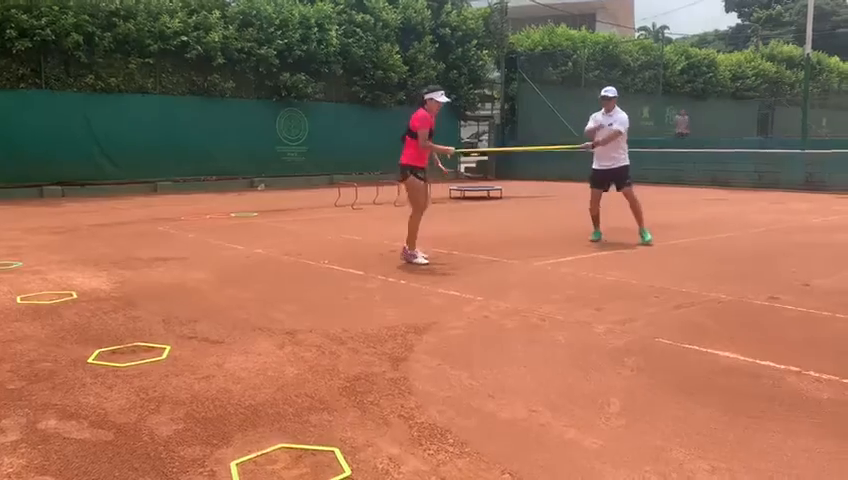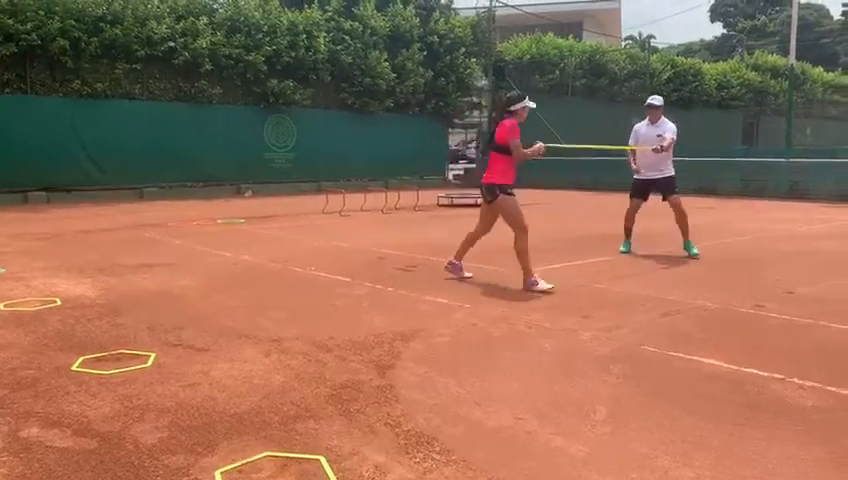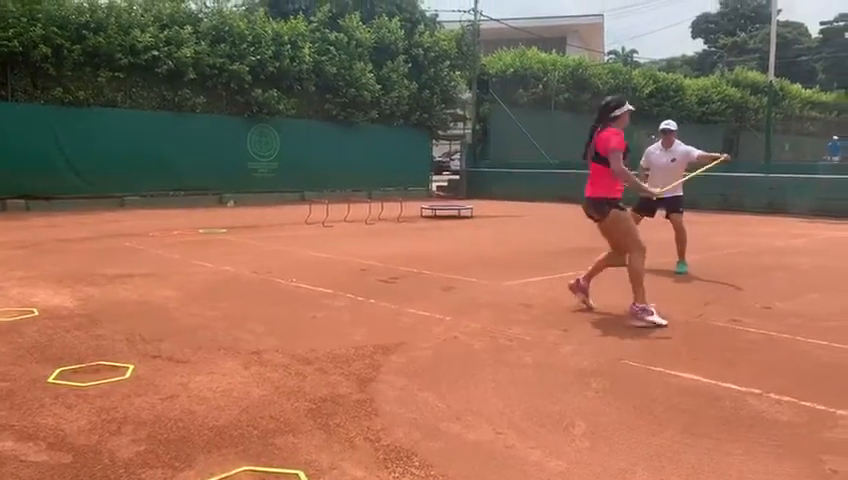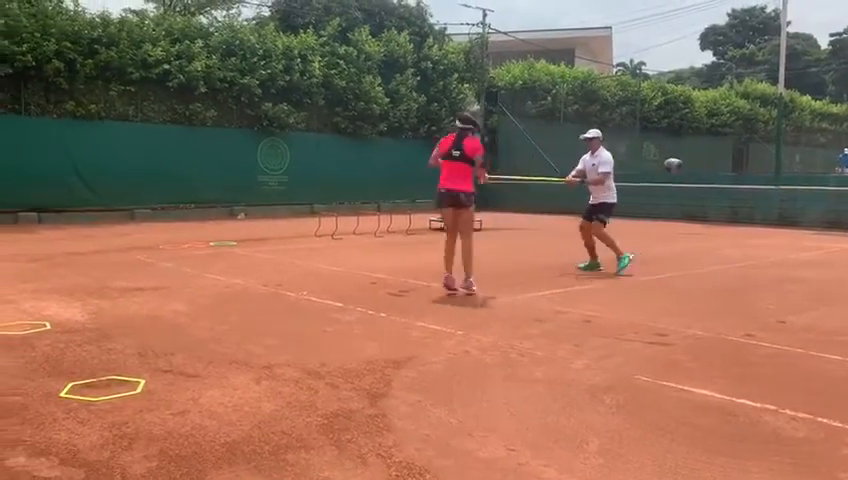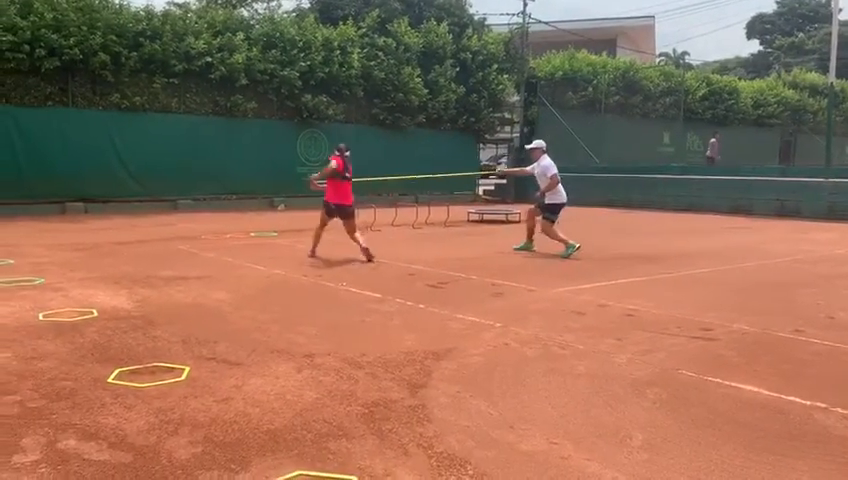
dt=1s
person 1, frame 1
left shoulder: (430, 117)
right shoulder: (422, 116)
right elbow: (423, 144)
left wrist: (438, 163)
right wrist: (445, 150)
left hip: (418, 167)
right hip: (411, 167)
left knee: (419, 208)
right knee: (419, 209)
left ankle: (409, 248)
right ankle: (410, 251)
person 1, frame 2
left shoulder: (504, 124)
right shoulder: (510, 125)
right elbow: (518, 156)
left wrist: (532, 152)
right wrist: (535, 150)
left hip: (494, 185)
right hip: (497, 186)
left knee: (482, 229)
right knee: (521, 229)
left ankle: (455, 263)
right ankle: (530, 279)
person 1, frame 3
left shoulder: (602, 132)
right shoulder: (614, 134)
right elbow: (617, 168)
right wrist: (644, 188)
left hip: (597, 200)
right hip: (604, 201)
left knee: (619, 251)
right knee: (637, 249)
left ankle: (583, 282)
right ankle: (640, 307)
person 1, frame 4
left shoulder: (446, 140)
right shoulder: (476, 143)
left elbow: (432, 162)
right elbow: (479, 171)
right wrist: (484, 176)
left hip: (445, 192)
right hip: (464, 193)
left knee: (451, 236)
right knee: (466, 238)
left ankle: (449, 276)
right ankle: (467, 281)
person 1, frame 5
left shoulder: (335, 161)
right shoulder: (349, 168)
left elbow: (332, 167)
left wrist: (315, 177)
right wrist: (320, 187)
left hip: (331, 203)
right hip: (347, 205)
left knee: (322, 225)
right knee: (353, 232)
left ankle: (313, 250)
right ankle: (363, 246)
person 2, frame 1
left shoulder: (621, 117)
right shoulder: (595, 117)
left elbow: (611, 137)
right elbow: (587, 131)
left wrist: (593, 144)
right wrist: (594, 129)
left hip: (619, 164)
right hip: (599, 165)
left knee: (630, 195)
right knee: (594, 198)
left ankle: (643, 231)
right ankle: (597, 230)
person 2, frame 2
left shoulder: (669, 127)
right shoulder: (638, 127)
left elbow: (669, 143)
right elbow: (631, 148)
left wrist: (661, 147)
right wrist: (632, 163)
left hip: (665, 174)
right hip: (642, 176)
left knee: (677, 206)
right knee: (633, 207)
left ankle: (687, 244)
right ankle: (627, 241)
person 2, frame 3
left shoulder: (684, 150)
right shoulder: (651, 150)
left elbow: (702, 156)
right elbow: (642, 169)
left wrist: (720, 156)
left hip: (673, 194)
left knee: (678, 224)
right knee: (631, 221)
left ankle: (681, 261)
person 2, frame 4
left shoulder: (605, 157)
right shoulder: (586, 158)
left elbow: (601, 179)
right elbow: (577, 172)
left wrist: (581, 180)
right wrist: (571, 177)
left hip: (606, 200)
right hip: (595, 200)
left knee: (596, 230)
right knee: (584, 228)
left ankle: (622, 256)
right ankle: (594, 261)
person 2, frame 5
left shoulder: (546, 163)
right shoulder: (538, 165)
left elbow: (555, 181)
right elbow: (524, 171)
left wrist: (542, 192)
right wrist: (506, 171)
left hip: (555, 200)
right hip: (550, 199)
left knee: (546, 228)
right knee: (531, 213)
left ankle: (570, 245)
right ankle: (529, 243)
